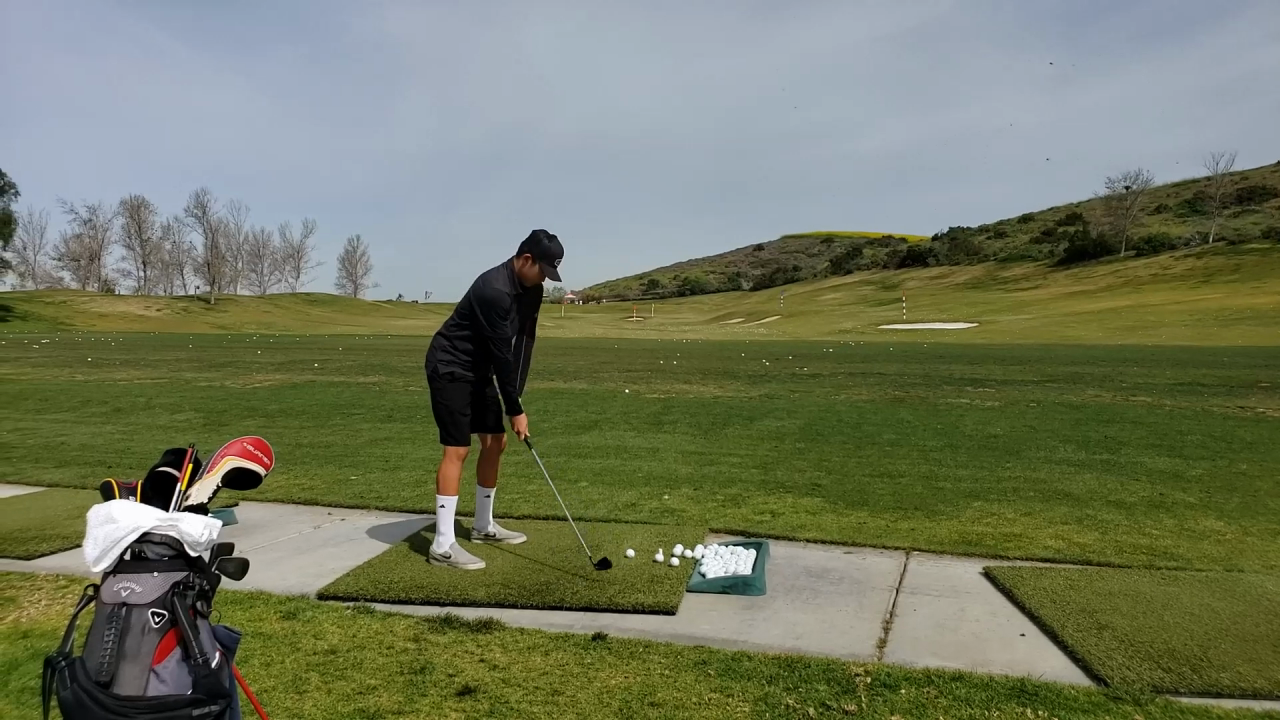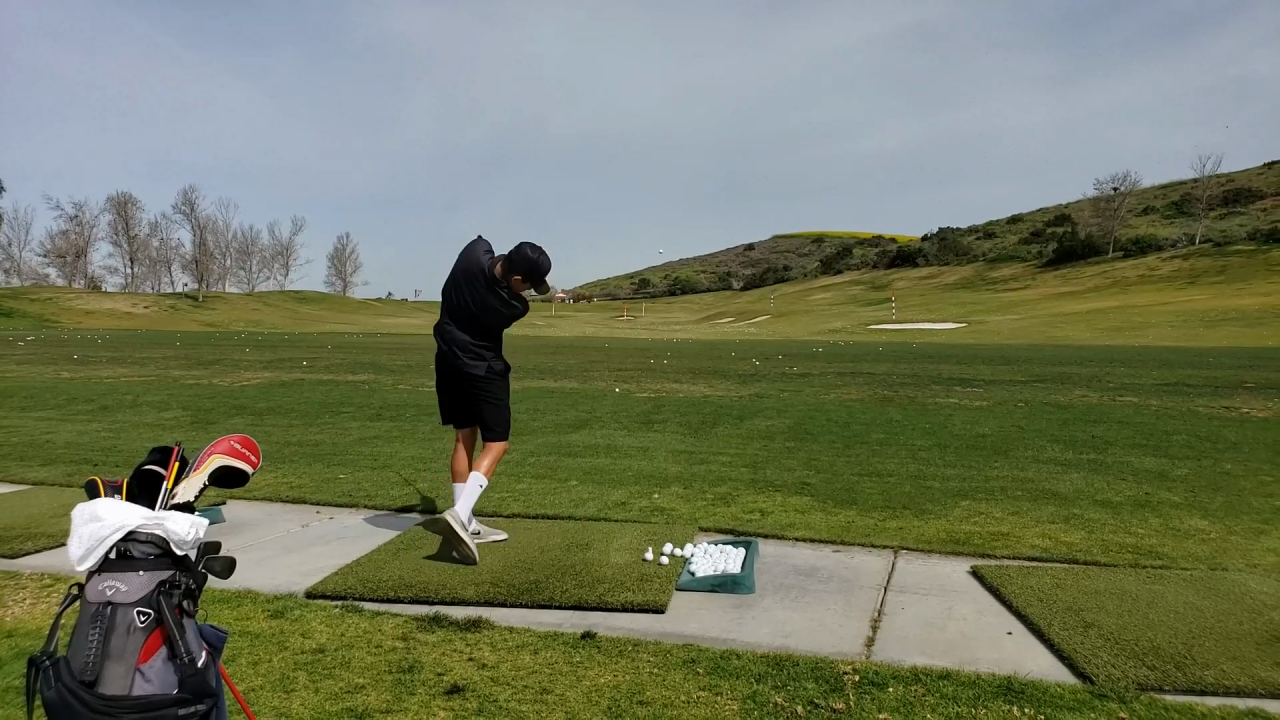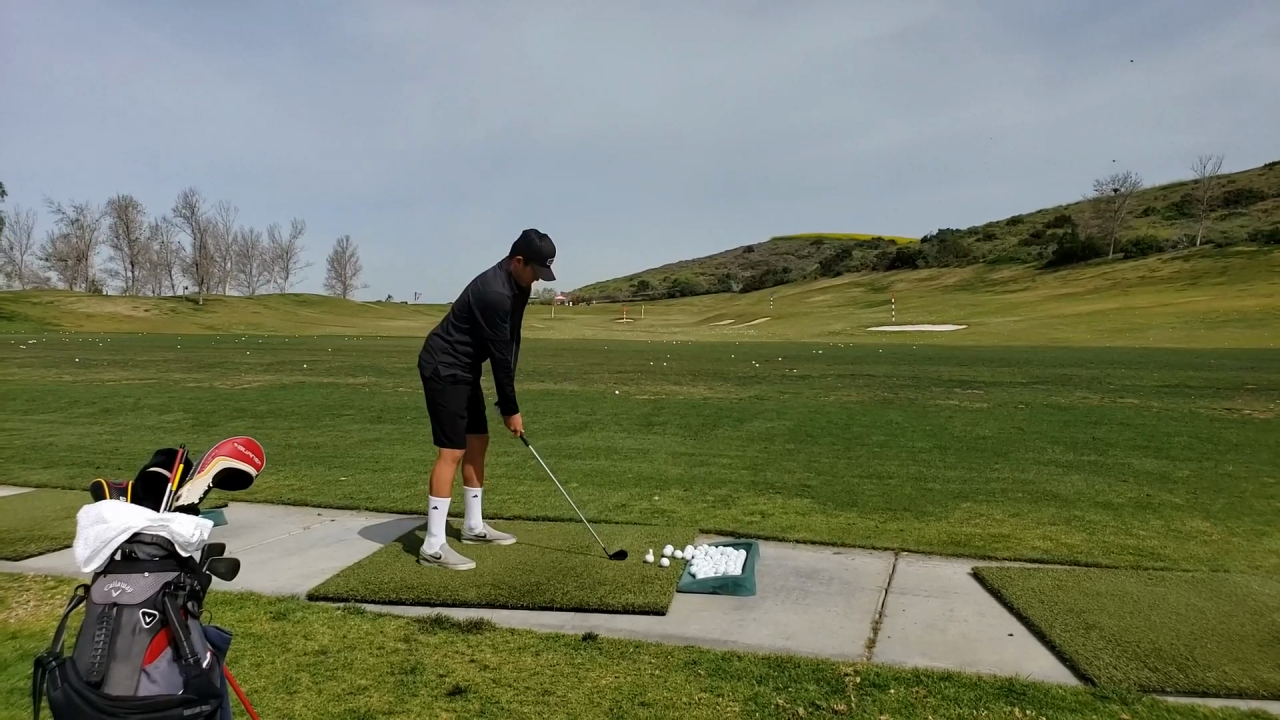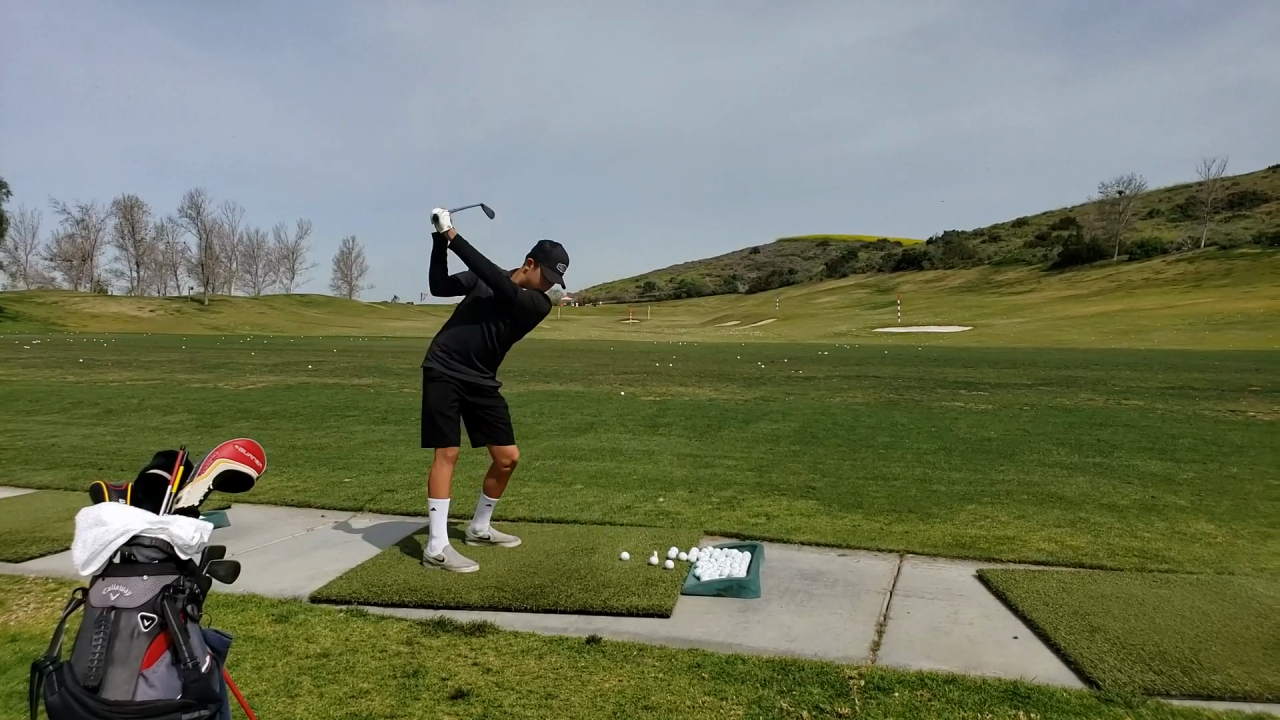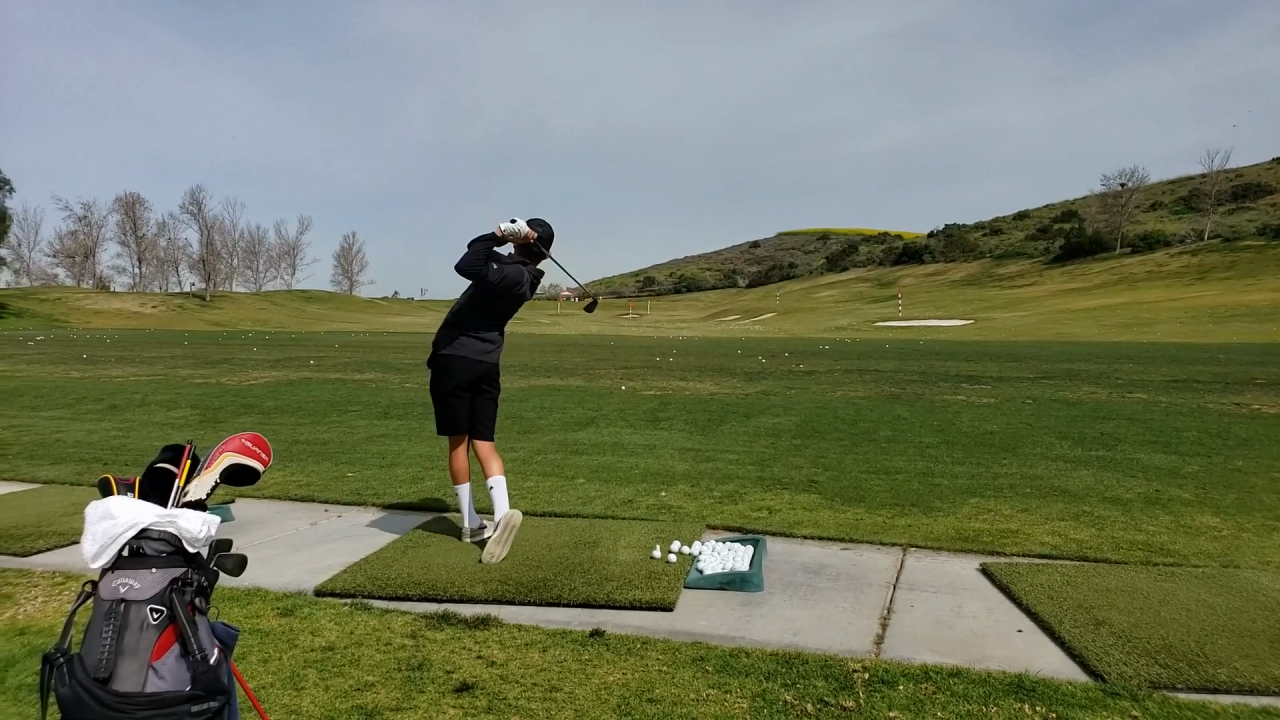
dt=1s
person 1, frame 1
left shoulder: (533, 292)
right shoulder: (493, 289)
left elbow: (523, 346)
right elbow: (499, 351)
left wrist: (516, 398)
right wrist: (516, 410)
left hip: (480, 370)
right hip: (449, 367)
left knee: (494, 442)
right knee: (456, 449)
left ankle: (483, 525)
right ankle: (443, 545)
person 1, frame 2
left shoulder: (473, 252)
right shoulder: (516, 304)
left hip: (447, 357)
right hip: (483, 370)
left knee: (464, 438)
right knee: (495, 445)
left ankle: (465, 524)
right ankle: (461, 514)
person 1, frame 3
left shoulder: (517, 286)
right shoulder: (494, 293)
left elbow: (511, 344)
right elbow: (500, 353)
left wrist: (507, 403)
right wrist: (510, 409)
left hip: (464, 369)
right hip: (444, 368)
left knee: (477, 443)
right knee: (452, 451)
left ankle: (474, 525)
right ankle: (433, 545)
person 1, frame 4
left shoulder: (539, 305)
right shoulder: (484, 276)
left elbow: (499, 283)
right elbow: (438, 287)
left wrist: (455, 236)
right wrist: (441, 237)
left hip: (480, 380)
right hip: (443, 371)
left knee: (507, 458)
right knee: (448, 451)
left ankle: (479, 528)
right ankle: (436, 547)
person 1, frame 5
left shoulder: (513, 273)
right shoulder: (527, 275)
left elbow: (466, 266)
right elbow: (479, 252)
left wrist: (501, 234)
right wrist: (504, 235)
left hip: (454, 358)
right hip: (486, 363)
left knee: (459, 441)
right knee: (483, 442)
left ankle: (471, 524)
right ankle: (502, 513)
